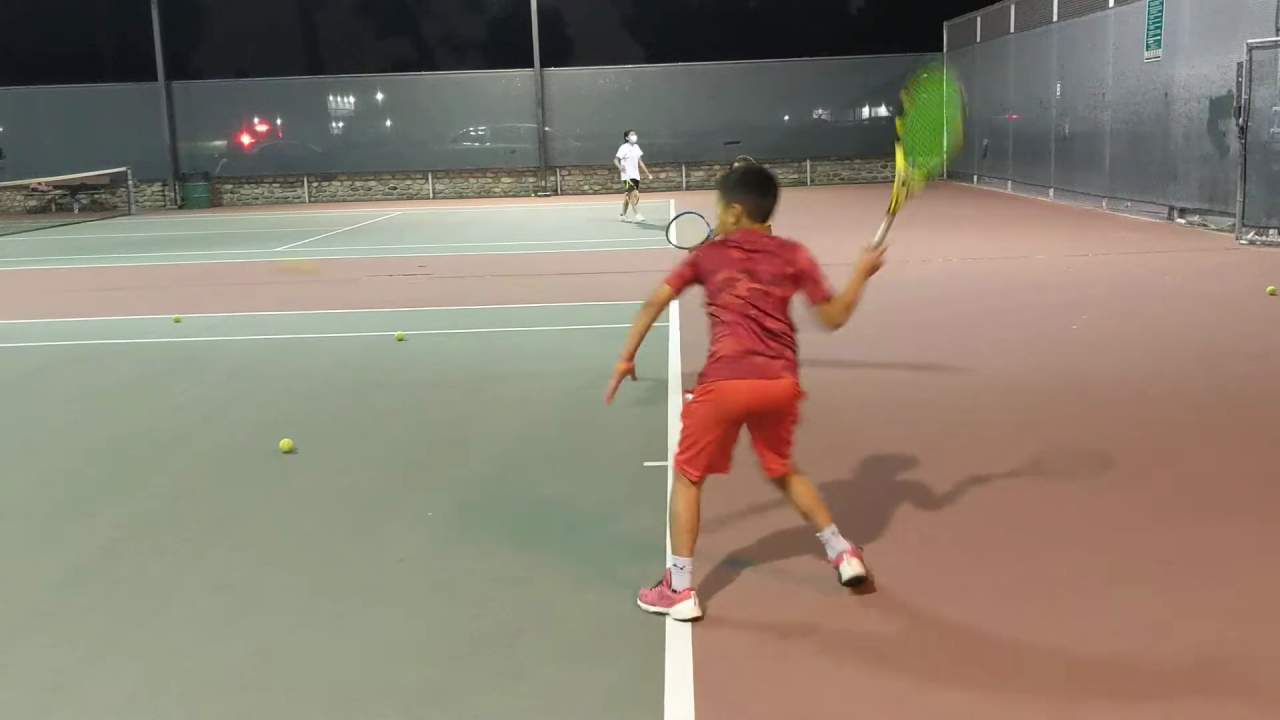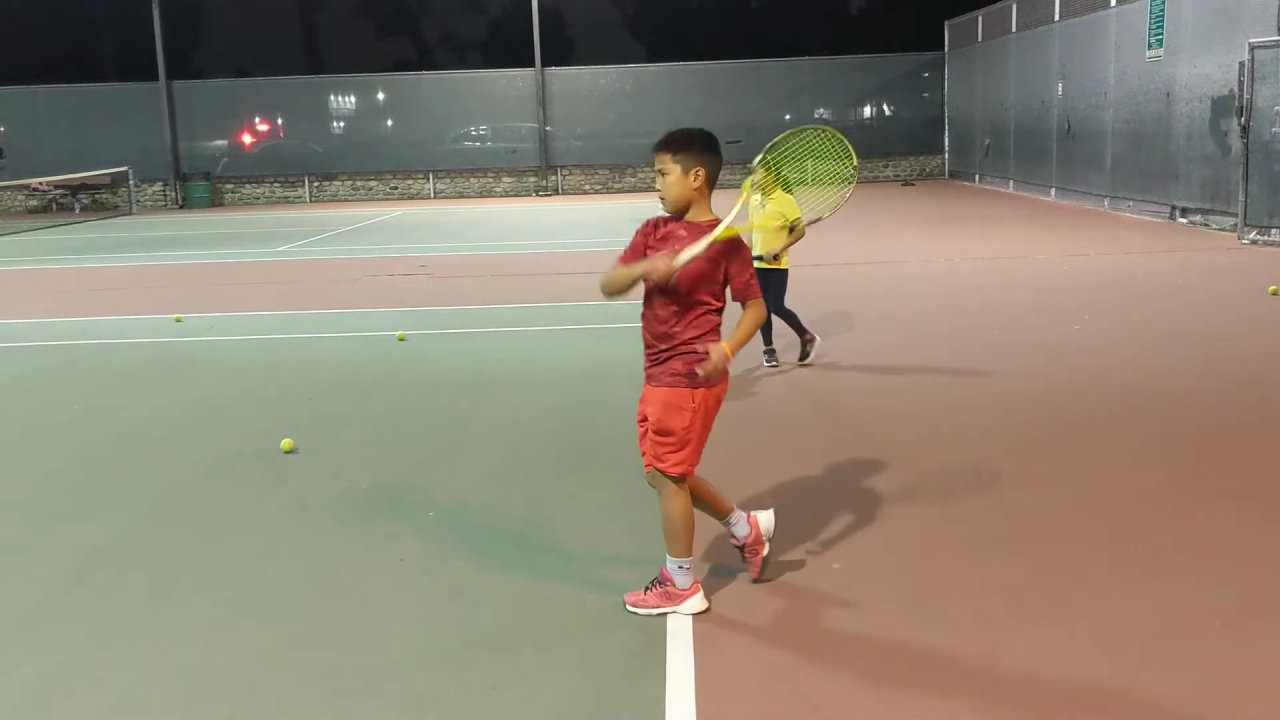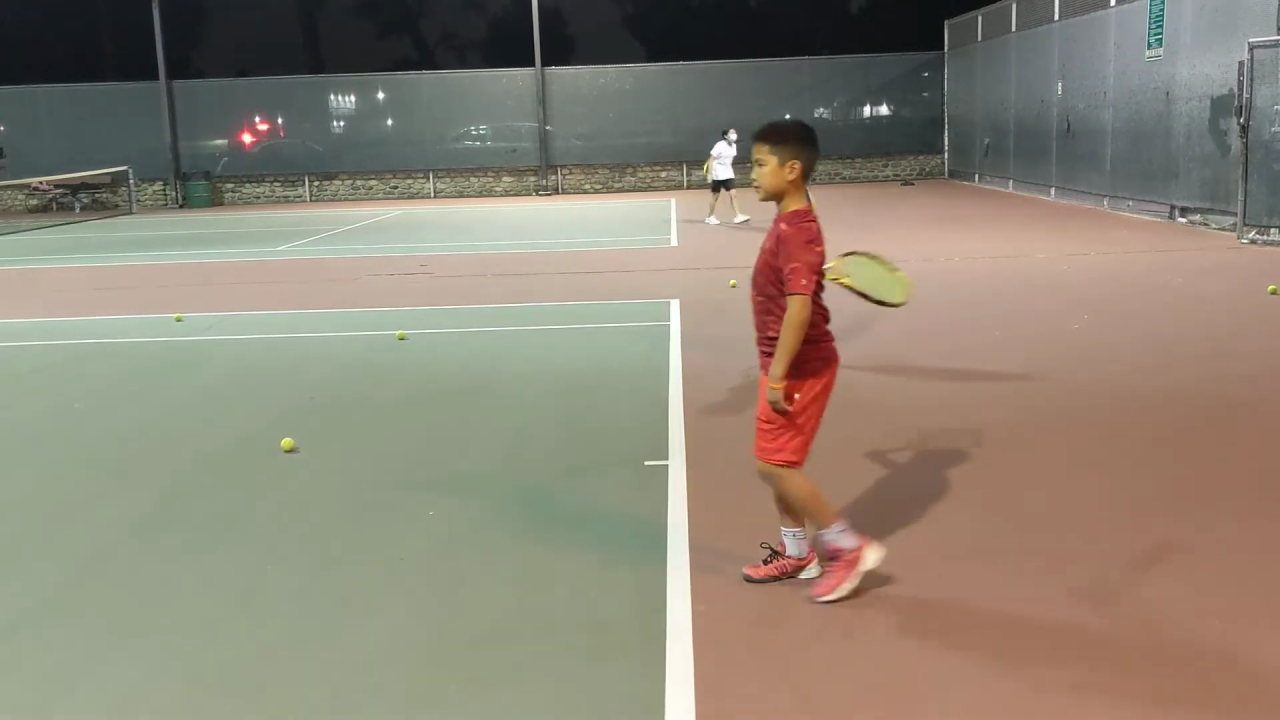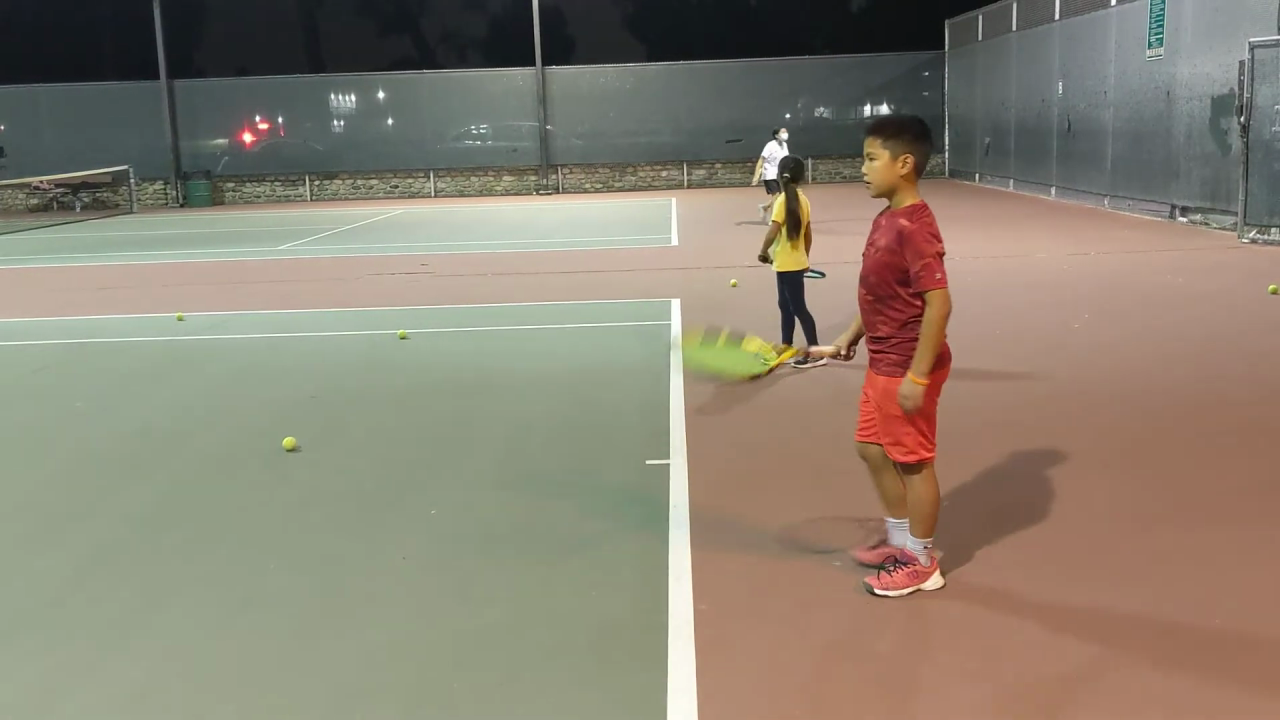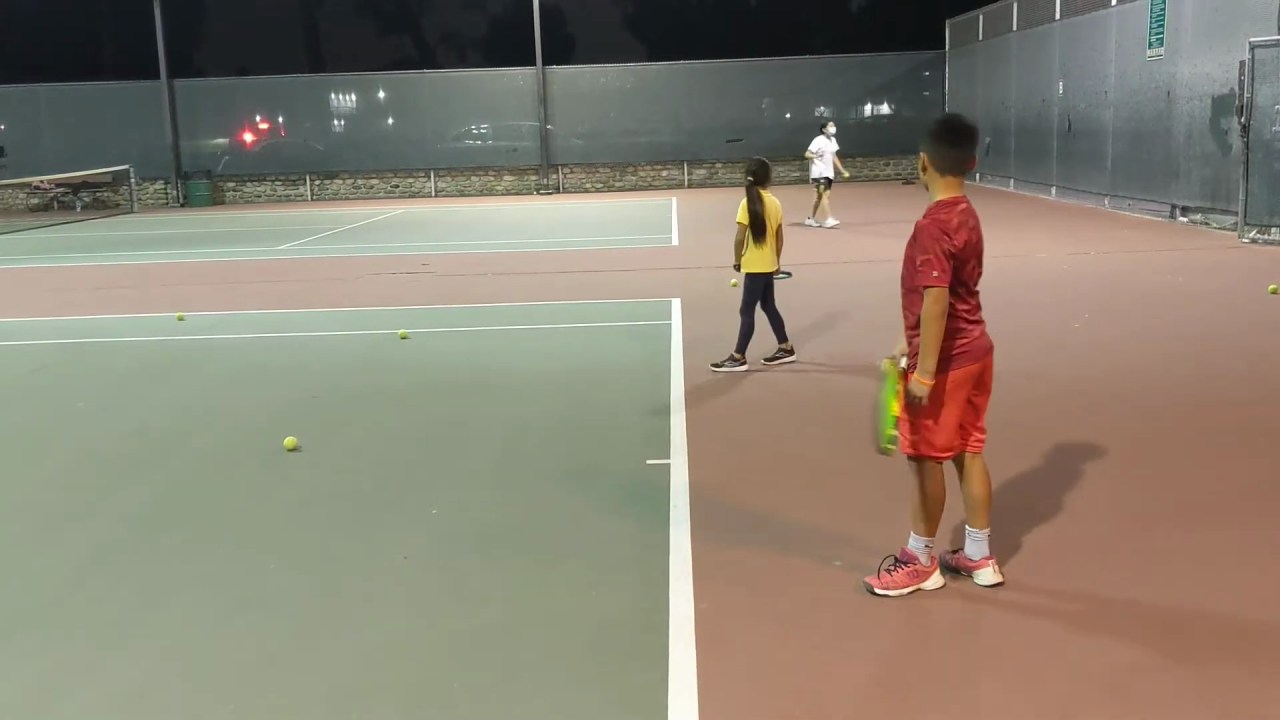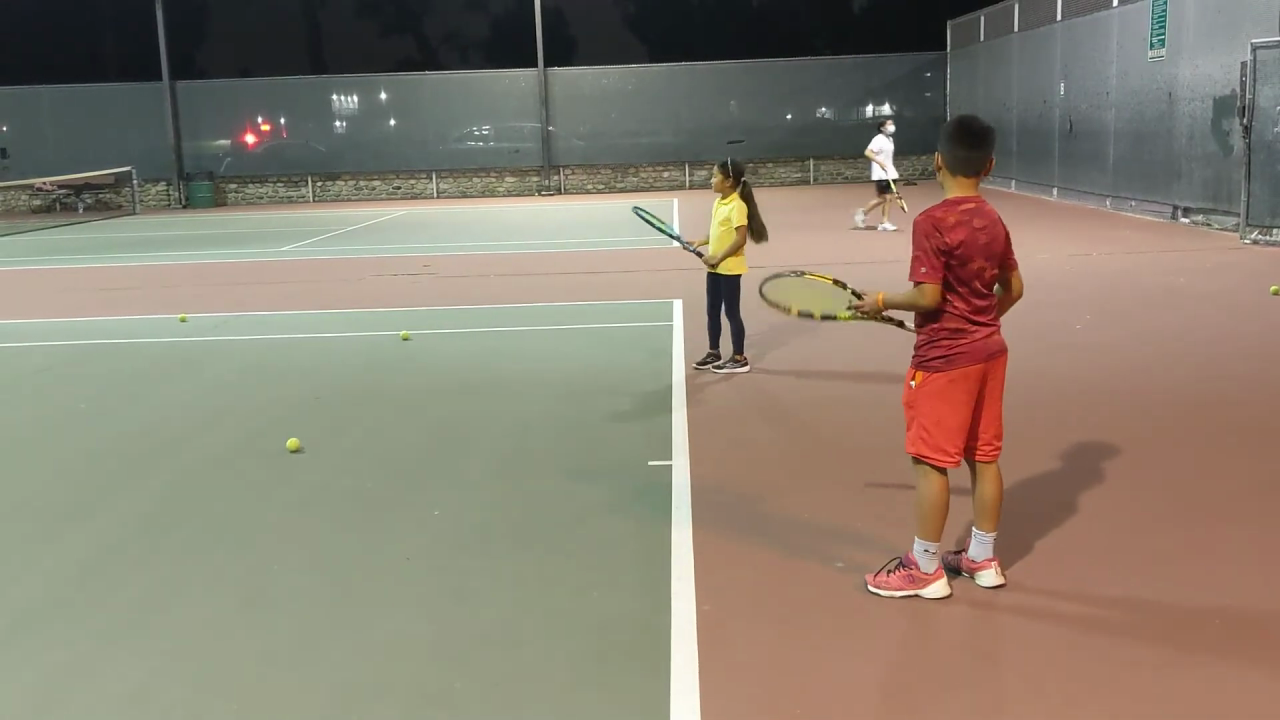
dt=0.7s
person 1, frame 1
left shoulder: (710, 253)
right shoulder: (793, 254)
left elbow: (658, 299)
right elbow: (834, 317)
left wrist: (625, 358)
right wrist: (863, 272)
left hip: (730, 383)
right hip: (778, 382)
left knee: (687, 475)
right knee: (784, 472)
left ankle: (678, 588)
right ankle: (843, 555)
person 1, frame 2
left shoulder: (726, 242)
right shoulder: (653, 231)
left elbow: (755, 307)
right elbow: (610, 285)
left wrist: (728, 347)
right wrist: (645, 270)
left hip: (690, 379)
right hip: (661, 376)
left knee: (668, 477)
right knee: (668, 473)
left ankle: (680, 586)
right ankle: (746, 527)
person 1, frame 3
left shoulder: (793, 232)
right shoulder: (791, 223)
left elbow: (800, 308)
left wrist: (776, 376)
left hip: (800, 370)
right hip: (790, 367)
left knee: (779, 464)
right knee: (774, 461)
left ankle: (848, 548)
right ankle: (796, 551)
person 1, frame 4
left shoulder: (913, 228)
right shoulder: (886, 220)
left elbow: (938, 304)
left wrist: (917, 375)
right wrist: (852, 334)
left hip: (910, 367)
right hip: (884, 363)
left knee: (912, 461)
right knee: (873, 448)
left ankle: (920, 561)
right ankle: (902, 541)
person 1, frame 5
left shoulder: (932, 225)
right shoulder: (967, 216)
left elbow: (936, 302)
left wrist: (923, 371)
right wrist: (911, 342)
left hip: (946, 359)
right hip: (975, 350)
left knee: (926, 458)
right knee: (969, 453)
left ankle: (921, 561)
right ankle: (979, 556)
person 1, frame 6
left shoulder: (932, 222)
right shoulder: (993, 221)
left elbow: (928, 297)
right elbow: (1013, 289)
left wrist: (881, 302)
left hip: (943, 359)
right hip: (989, 352)
left knee: (930, 461)
right knee: (984, 456)
left ankle: (925, 568)
right ankle: (982, 558)
person 2, frame 1
left shoulder: (760, 205)
right shoulder: (728, 198)
left elbow: (765, 238)
right wrist: (707, 240)
left hip: (746, 265)
right hip: (728, 261)
left knee: (742, 304)
right knee: (734, 304)
person 2, frame 2
left shoulder: (787, 201)
right shoulder: (754, 201)
left elbow: (800, 231)
left wrist: (779, 249)
right wrist: (751, 254)
left hip: (778, 264)
right hip: (759, 263)
left knee: (777, 307)
left ankle: (807, 337)
right ankle: (769, 349)
person 2, frame 3
left shoulder: (793, 202)
right shoulder: (799, 200)
left elbow: (790, 236)
left wrist: (774, 255)
left hip: (795, 265)
right hip: (792, 264)
left knee: (801, 309)
right knee: (788, 308)
left ankle: (811, 354)
right ankle: (783, 349)
person 2, frame 4
left shoulder: (783, 201)
right shoulder: (802, 199)
left elbow: (772, 233)
right elbow: (808, 235)
left wrist: (763, 252)
right wrist: (805, 258)
left hip: (788, 264)
right hip: (789, 263)
left knee: (798, 308)
right knee: (785, 306)
left ankle: (815, 353)
right ankle: (786, 348)
person 2, frame 5
left shoulder: (748, 203)
right shoulder: (775, 203)
left elbow: (740, 236)
right elbow: (779, 237)
left wrist: (737, 260)
right wrist: (776, 260)
left hip: (754, 266)
right hip: (768, 264)
left knee: (747, 311)
right knee: (769, 307)
left ankle: (738, 357)
right ankle: (785, 348)
person 2, frame 6
left shoulder: (738, 206)
right shoulder: (718, 203)
left elbow: (740, 239)
left wrist: (717, 258)
right wrist: (700, 243)
left hip: (729, 269)
right hip: (715, 269)
left knee: (731, 313)
right knee: (712, 311)
left ankle: (739, 359)
right ankle: (714, 353)
